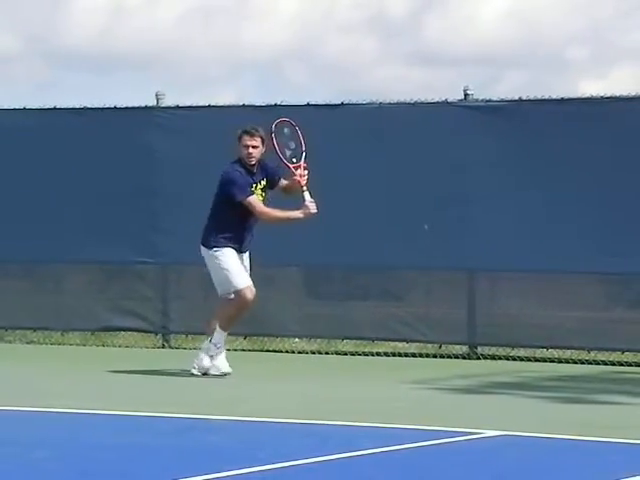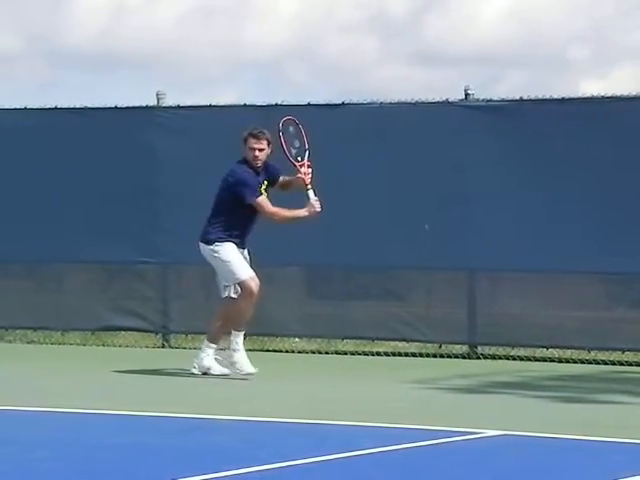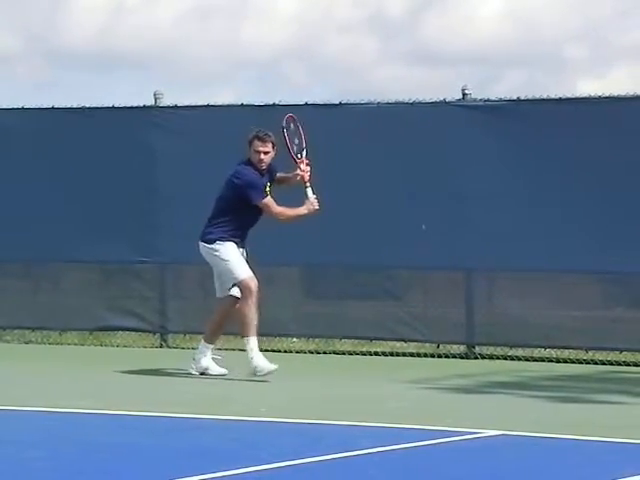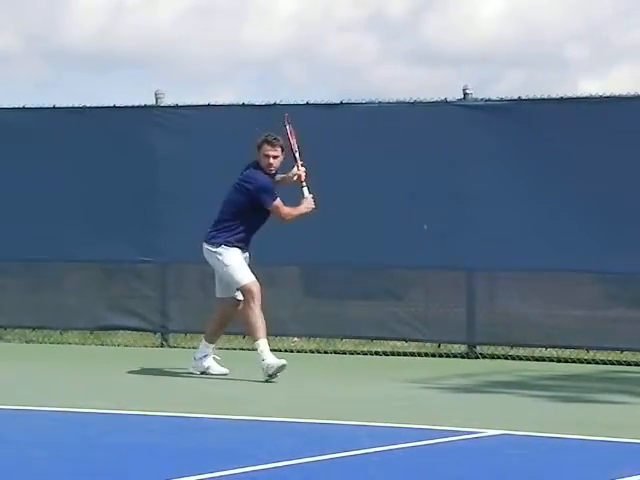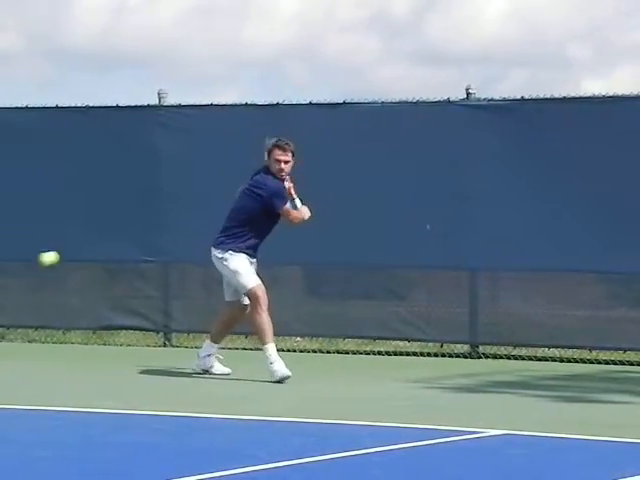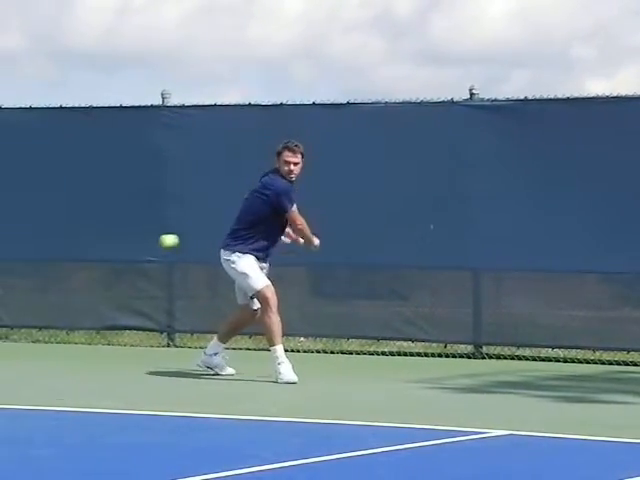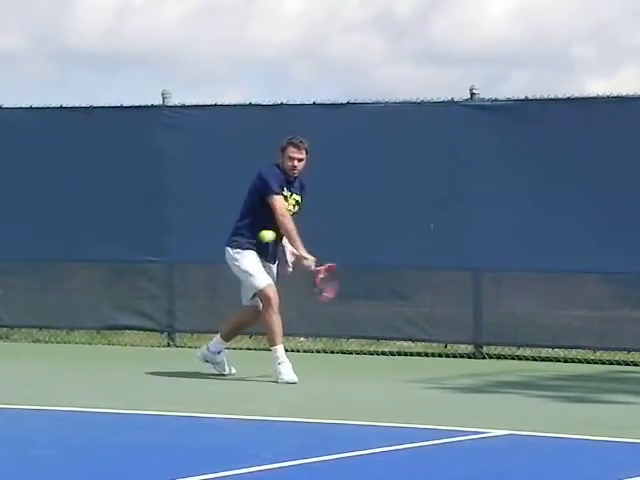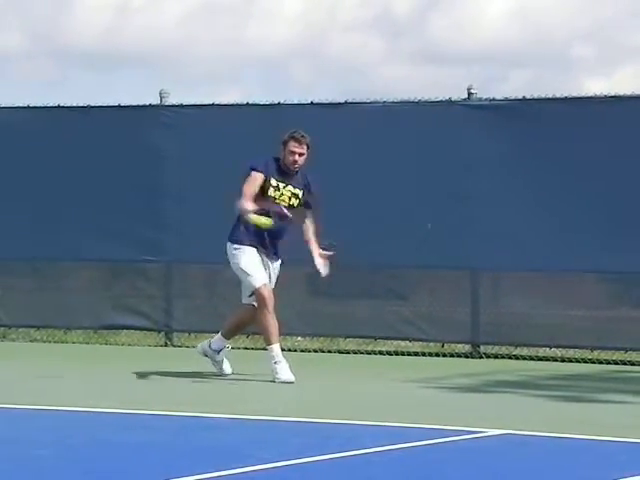
dt=0.3s
person 1, frame 1
left shoulder: (264, 169)
right shoulder: (234, 175)
left elbow: (285, 187)
right elbow: (262, 213)
left wrist: (298, 182)
right wrist: (300, 213)
left hip: (240, 247)
right hip: (218, 245)
left knee: (232, 302)
right knee: (246, 294)
left ankle: (204, 358)
right ankle: (216, 345)
person 1, frame 2
left shoulder: (265, 168)
right shoulder: (241, 175)
left elbow: (283, 183)
right elbow: (271, 213)
left wrist: (299, 180)
right wrist: (305, 211)
left hip: (237, 243)
right hip: (218, 241)
left knee: (233, 301)
right knee: (251, 286)
left ankle: (204, 358)
right ankle: (235, 348)
person 1, frame 3
left shoulder: (264, 169)
right shoulder: (247, 176)
left elbow: (276, 179)
right elbow: (277, 213)
left wrist: (294, 176)
right wrist: (306, 209)
left hip: (231, 243)
right hip: (217, 242)
left knee: (231, 302)
right knee: (250, 286)
left ankle: (201, 358)
right ankle: (255, 357)
person 1, frame 4
left shoulder: (264, 173)
right shoulder: (258, 180)
right elbow: (284, 214)
left wrist: (288, 177)
right wrist: (304, 207)
left hip: (232, 247)
right hip: (222, 246)
left knee: (232, 304)
right knee: (252, 291)
left ankle: (202, 357)
right ankle: (266, 358)
person 1, frame 5
left shoulder: (264, 176)
right shoulder: (271, 187)
right elbow: (293, 218)
right wrist: (303, 212)
left hip: (240, 252)
right hip: (229, 252)
left knee: (240, 307)
right knee: (258, 295)
left ankle: (206, 356)
right ankle: (274, 361)
person 1, frame 6
left shoulder: (276, 180)
right shoulder: (279, 187)
right elbow: (299, 225)
left wrist: (282, 231)
right wrist: (311, 240)
left hip: (254, 254)
right hip: (239, 253)
left knee: (250, 310)
right knee: (269, 297)
left ankle: (211, 354)
right ankle: (282, 363)
person 1, frame 7
left shoulder: (300, 185)
right shoulder: (269, 175)
right elbow: (281, 215)
left wrist: (287, 247)
right wrist: (300, 250)
left hip: (269, 254)
right hip: (243, 249)
left knee: (254, 310)
right knee: (271, 297)
left ankle: (213, 349)
right ankle: (282, 363)
person 1, frame 8
left shoulder: (304, 183)
right shoulder: (265, 166)
left elbow: (306, 218)
right elbow: (250, 187)
left wrist: (314, 249)
right wrist: (246, 203)
left hip: (272, 252)
right hip: (245, 244)
left knee: (253, 308)
right knee: (266, 297)
left ankle: (214, 346)
right ankle: (279, 363)
